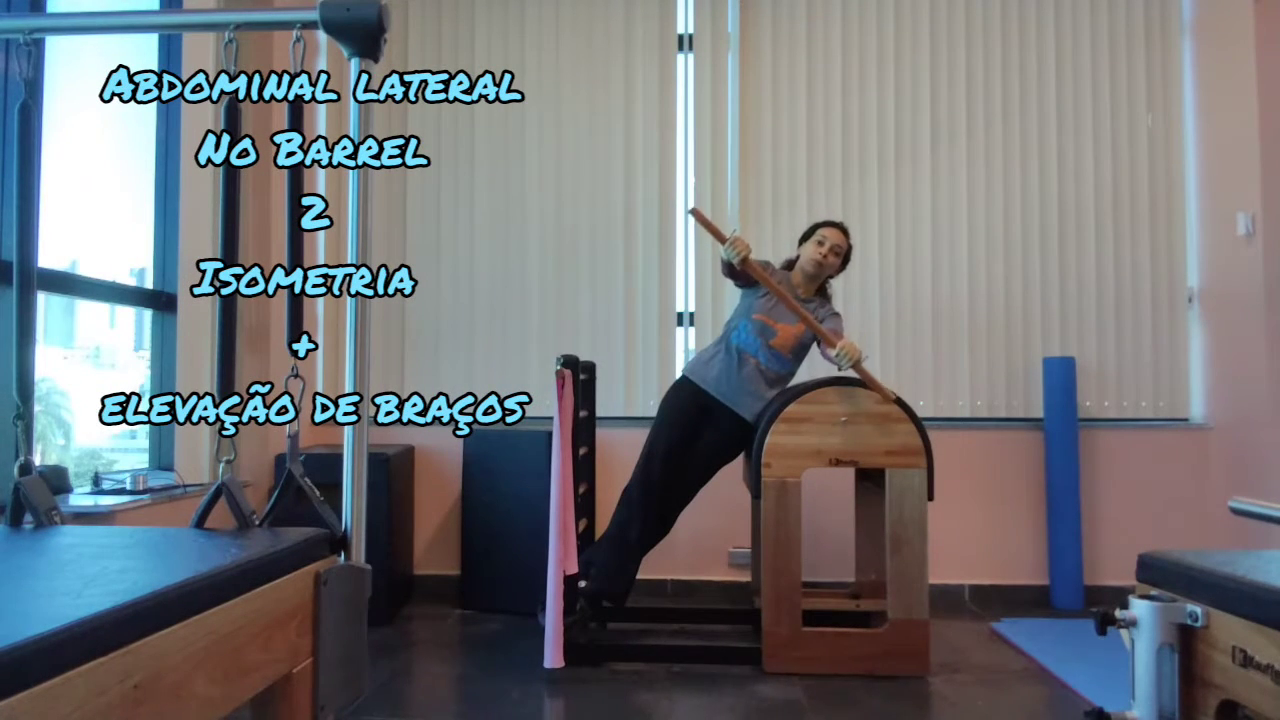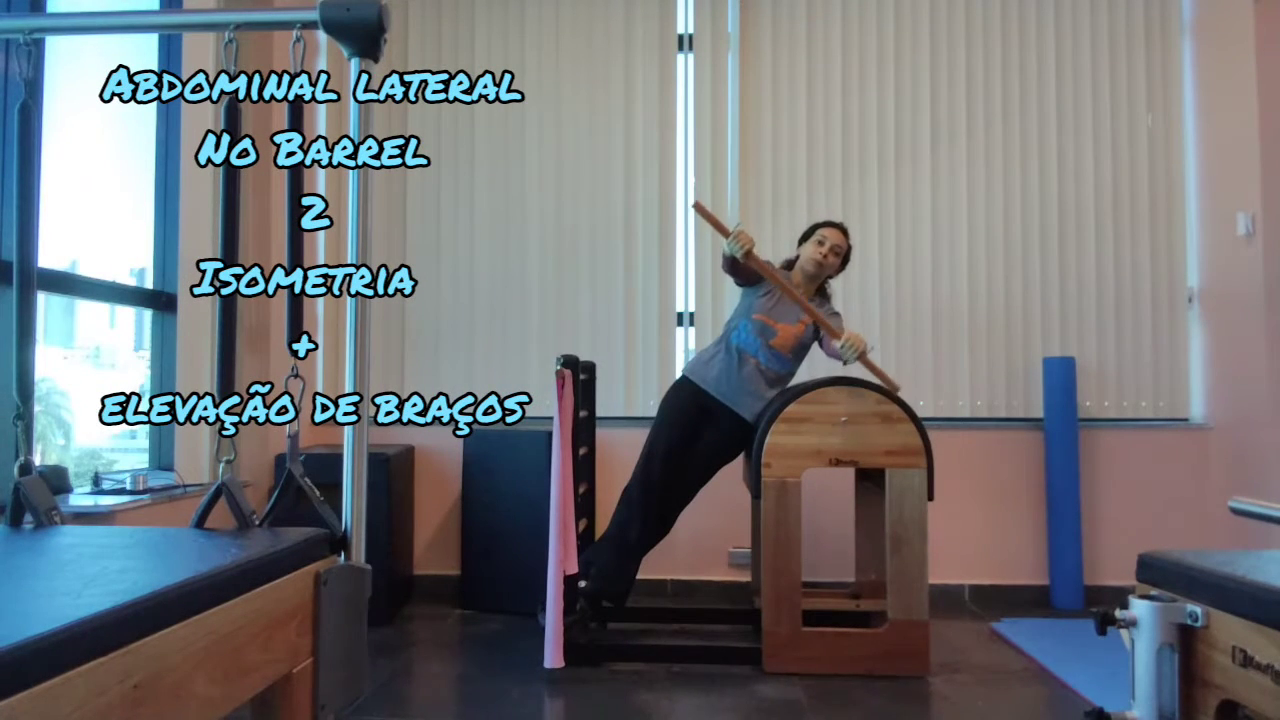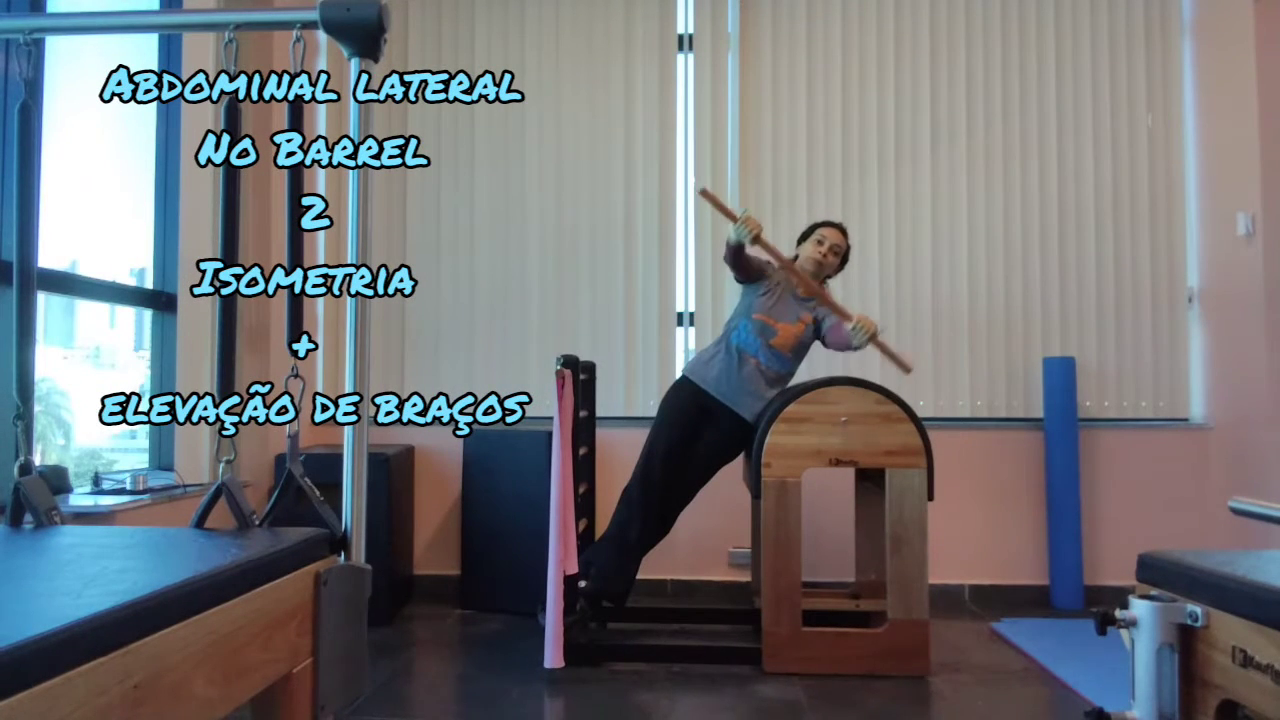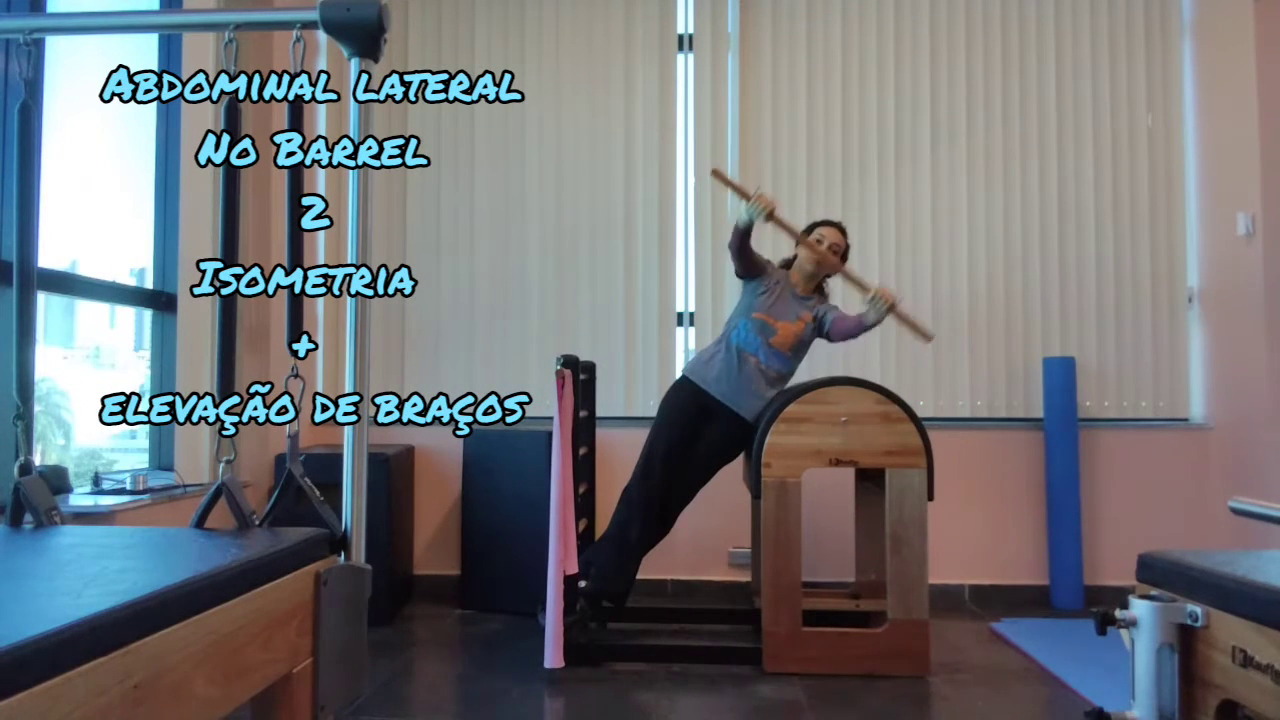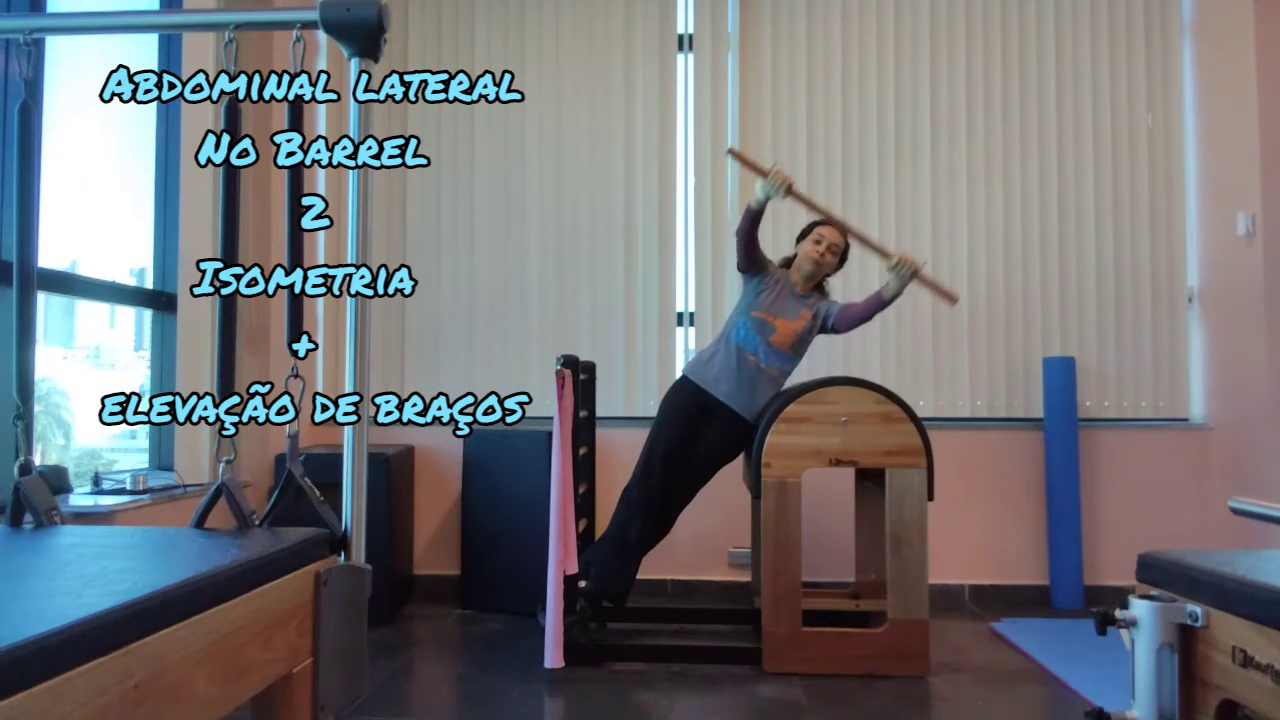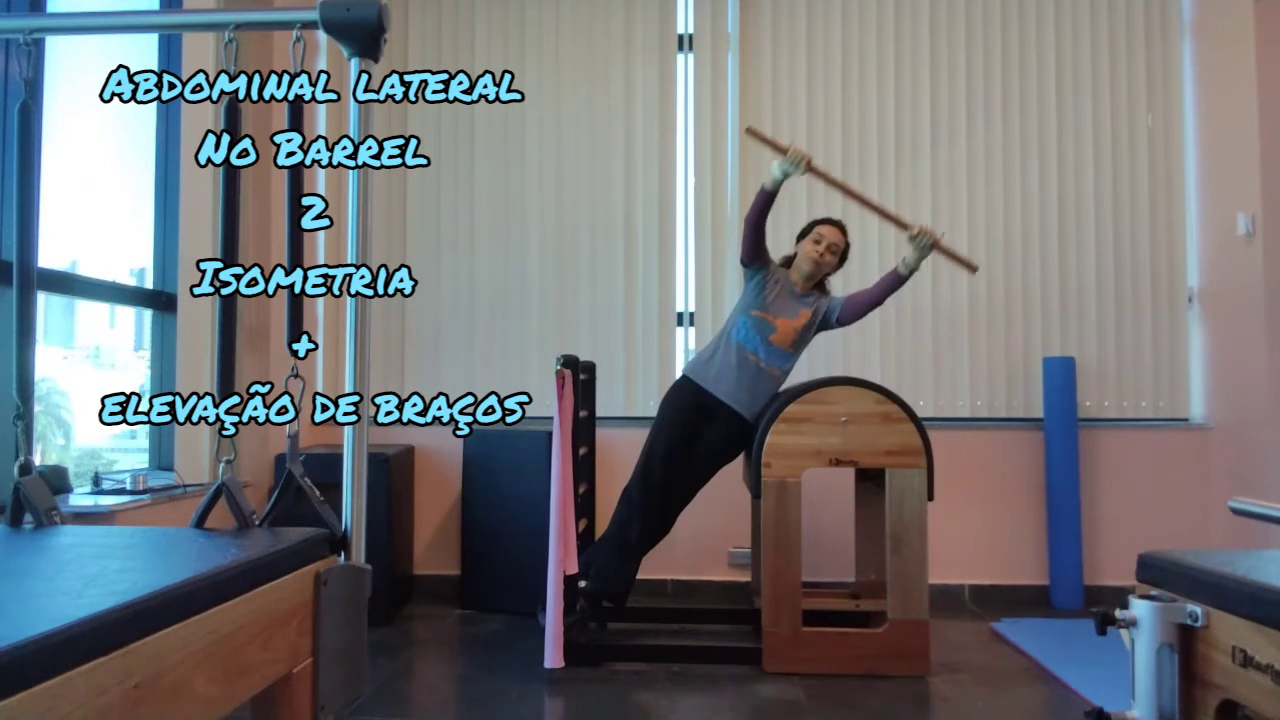
dt=0.1s
person 1, frame 1
left shoulder: (824, 314)
right shoulder: (765, 276)
left elbow: (833, 346)
right elbow: (734, 271)
left wrist: (844, 353)
right wrist: (731, 255)
left hip: (742, 416)
right hip: (698, 386)
left knee: (670, 500)
right knee: (647, 485)
left ankle: (601, 588)
right ankle: (592, 580)
person 1, frame 2
left shoulder: (824, 314)
right shoulder: (764, 279)
left elbow: (833, 344)
right elbow: (733, 267)
left wrist: (850, 349)
right wrist: (732, 249)
left hip: (742, 417)
right hip: (698, 386)
left knee: (671, 499)
right knee: (647, 485)
left ankle: (599, 588)
right ankle: (590, 580)
person 1, frame 3
left shoulder: (823, 312)
right shoulder: (765, 276)
left elbow: (838, 337)
right elbow: (734, 261)
left wrist: (858, 337)
right wrist: (738, 237)
left hip: (741, 415)
right hip: (698, 385)
left knee: (671, 500)
right knee: (647, 485)
left ankle: (600, 589)
right ankle: (591, 579)
person 1, frame 4
left shoulder: (821, 313)
right shoulder: (762, 277)
left elbow: (847, 329)
right elbow: (737, 249)
left wrist: (874, 314)
right wrist: (748, 219)
left hip: (741, 416)
right hip: (698, 387)
left knee: (671, 499)
right knee: (648, 483)
left ankle: (601, 588)
right ankle: (593, 579)
person 1, frame 5
left shoulder: (821, 310)
right shoulder: (762, 274)
left elbow: (857, 314)
right elbow: (745, 236)
left wrist: (892, 288)
right wrist: (763, 197)
left hip: (739, 415)
right hip: (697, 385)
left knee: (670, 501)
right knee: (647, 484)
left ankle: (601, 589)
right ankle: (591, 578)
person 1, frame 6
left shoulder: (822, 310)
right shoulder: (763, 275)
left elbow: (871, 298)
right elbow: (753, 224)
left wrist: (911, 262)
right wrist: (778, 177)
left hip: (740, 416)
right hip: (698, 387)
left knee: (671, 499)
right knee: (649, 483)
left ankle: (601, 587)
right ankle: (592, 578)
